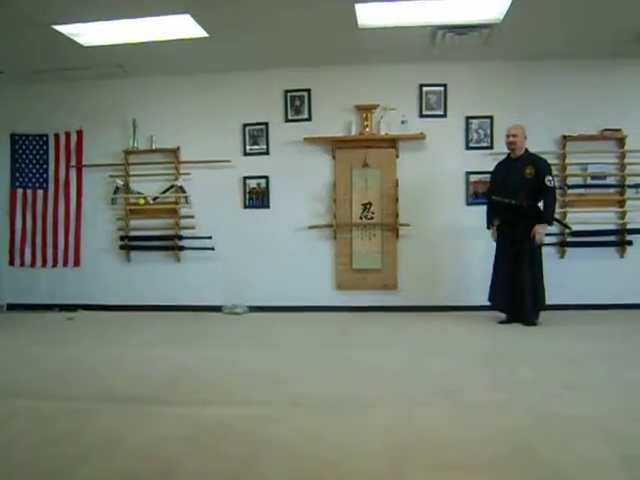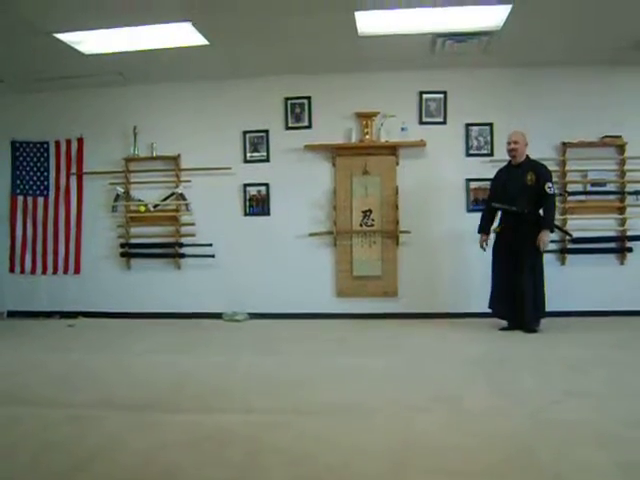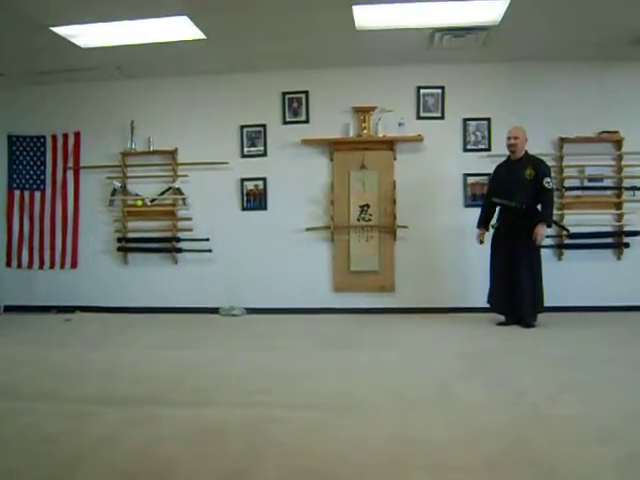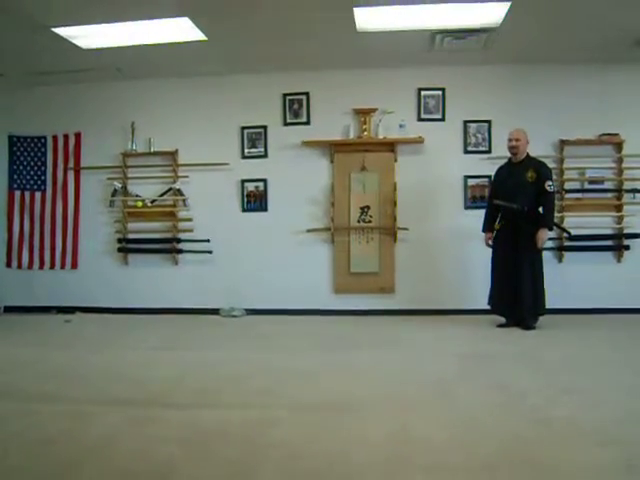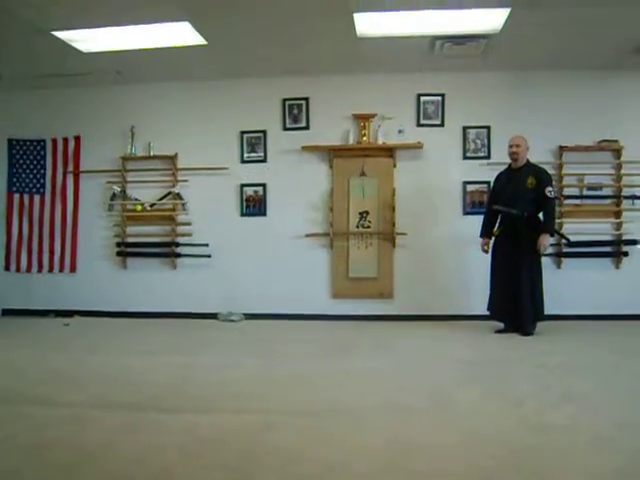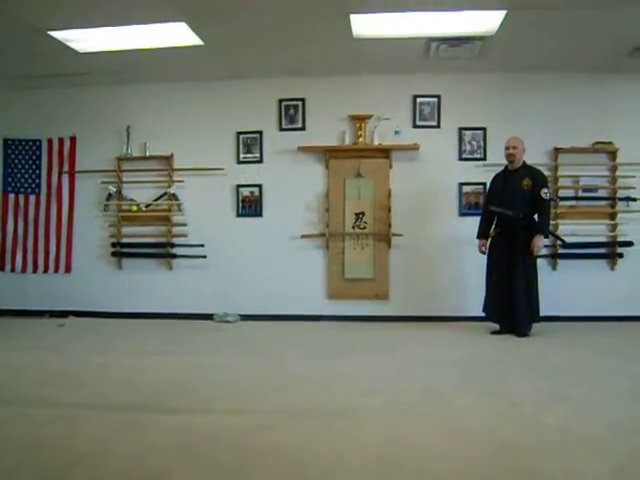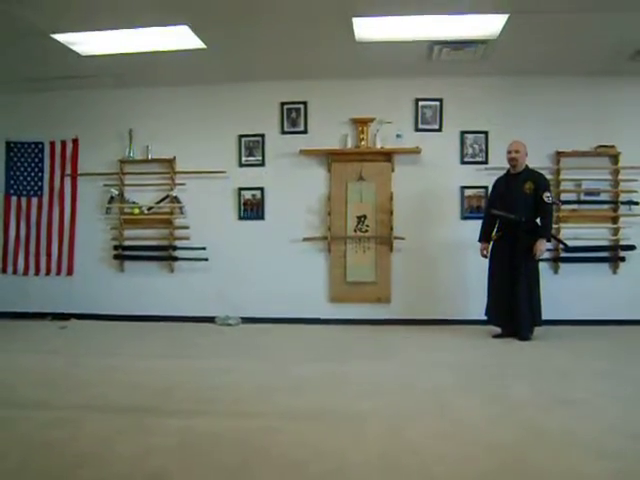
dt=0.3s
person 1, frame 1
left shoulder: (538, 164)
right shoulder: (501, 167)
left elbow: (549, 195)
right elbow: (492, 197)
left wrist: (543, 223)
right wrist: (492, 224)
left hip: (529, 223)
right hip: (506, 224)
left knee: (528, 268)
right knee: (505, 268)
left ankle: (530, 313)
right ankle: (512, 312)
person 1, frame 2
left shoulder: (539, 170)
right shoulder: (501, 174)
left elbow: (549, 202)
right elbow: (491, 204)
left wrist: (546, 229)
right wrist: (484, 231)
left hip: (530, 230)
right hip: (506, 230)
left knee: (529, 274)
right knee: (504, 274)
left ankle: (531, 320)
right ankle: (512, 319)
person 1, frame 3
left shoulder: (538, 166)
right shoulder: (500, 169)
left elbow: (547, 196)
right elbow: (490, 199)
left wrist: (543, 223)
right wrist: (482, 225)
left hip: (528, 225)
right hip: (504, 225)
left knee: (527, 269)
right knee: (503, 269)
left ankle: (529, 315)
right ankle: (510, 314)
person 1, frame 4
left shoulder: (539, 168)
right shoulder: (501, 171)
left elbow: (548, 200)
right elbow: (493, 203)
left wrist: (545, 227)
right wrist: (488, 229)
left hip: (529, 228)
right hip: (505, 228)
left knee: (529, 272)
right knee: (504, 272)
left ankle: (529, 317)
right ankle: (511, 316)
person 1, frame 5
left shoulder: (539, 175)
right shoulder: (501, 177)
left elbow: (549, 206)
right elbow: (492, 208)
left wrist: (546, 233)
right wrist: (486, 235)
left hip: (529, 234)
right hip: (505, 233)
left knee: (528, 278)
right knee: (504, 278)
left ankle: (528, 323)
right ankle: (510, 321)
person 1, frame 6
left shoulder: (535, 176)
right shoulder: (498, 179)
left elbow: (544, 207)
right elbow: (488, 209)
left wrist: (540, 234)
right wrist: (483, 236)
left hip: (524, 235)
right hip: (501, 235)
left knee: (523, 279)
right knee: (499, 279)
left ankle: (523, 324)
right ankle: (505, 323)
person 1, frame 7
left shoulder: (537, 180)
right shoulder: (500, 182)
left elbow: (546, 211)
right elbow: (490, 213)
left wrist: (542, 238)
right wrist: (485, 239)
left hip: (526, 238)
right hip: (503, 238)
left knee: (525, 283)
right knee: (501, 283)
left ankle: (525, 328)
right ankle: (507, 326)
